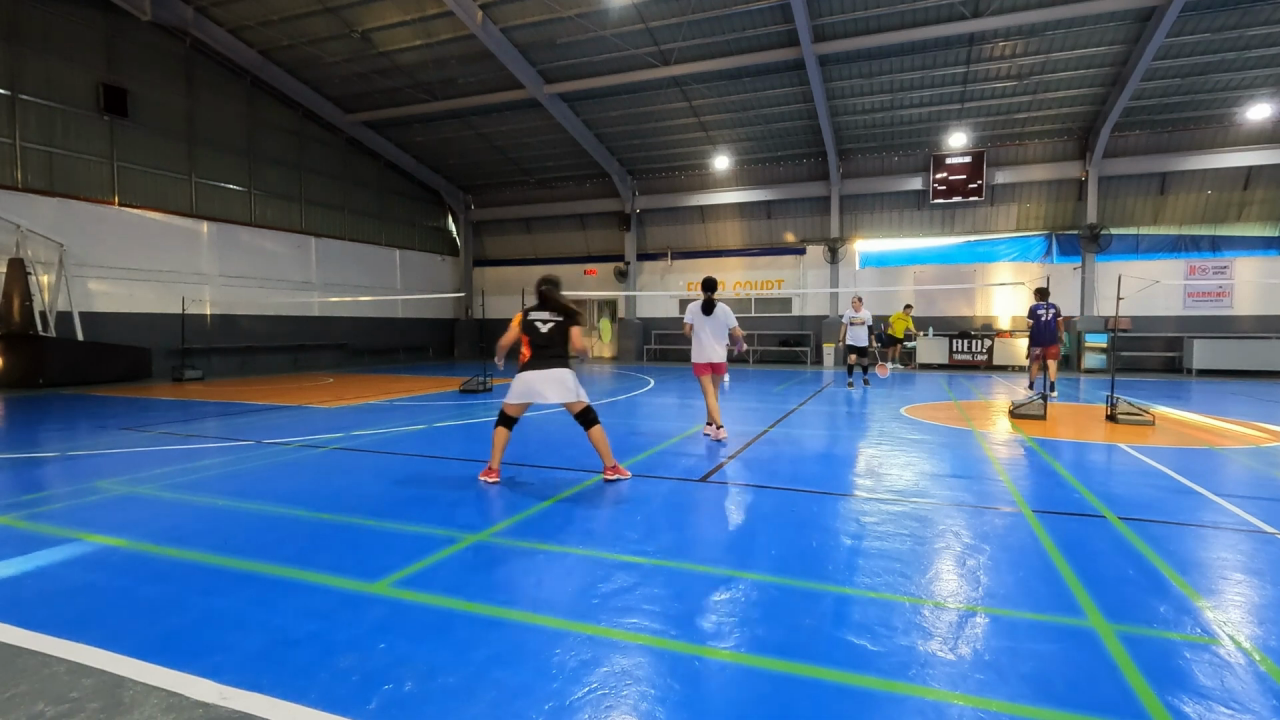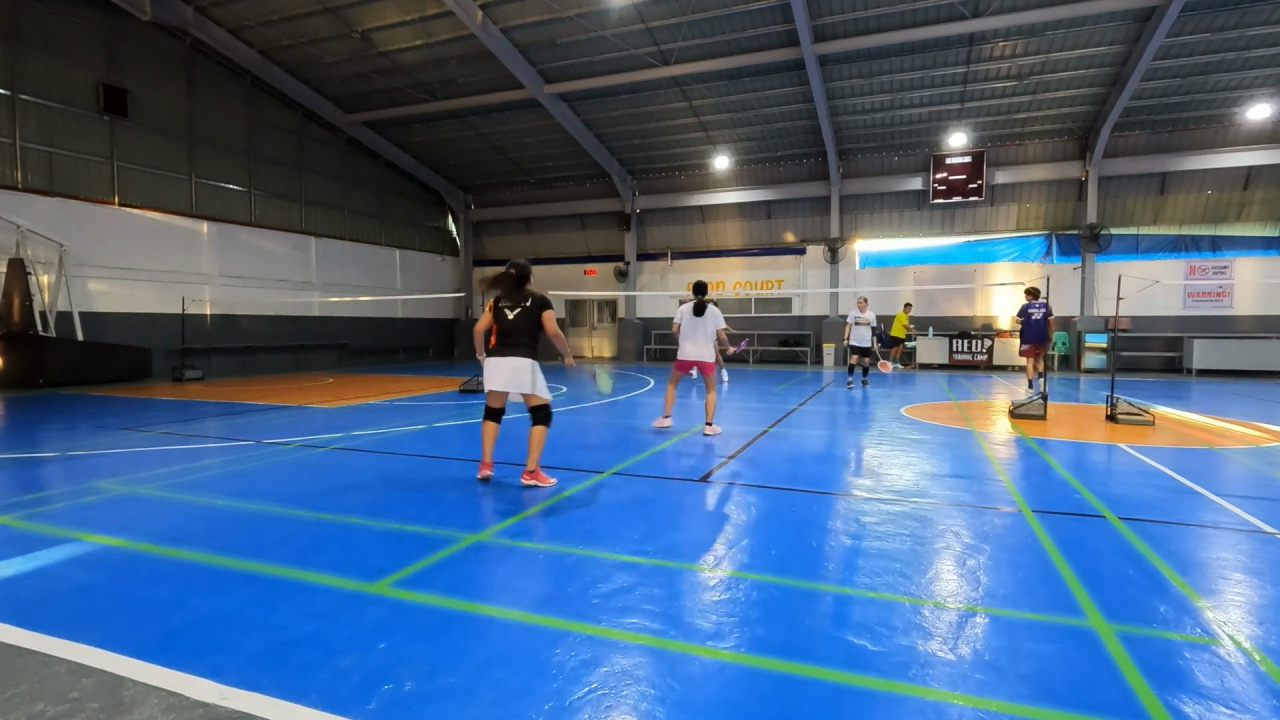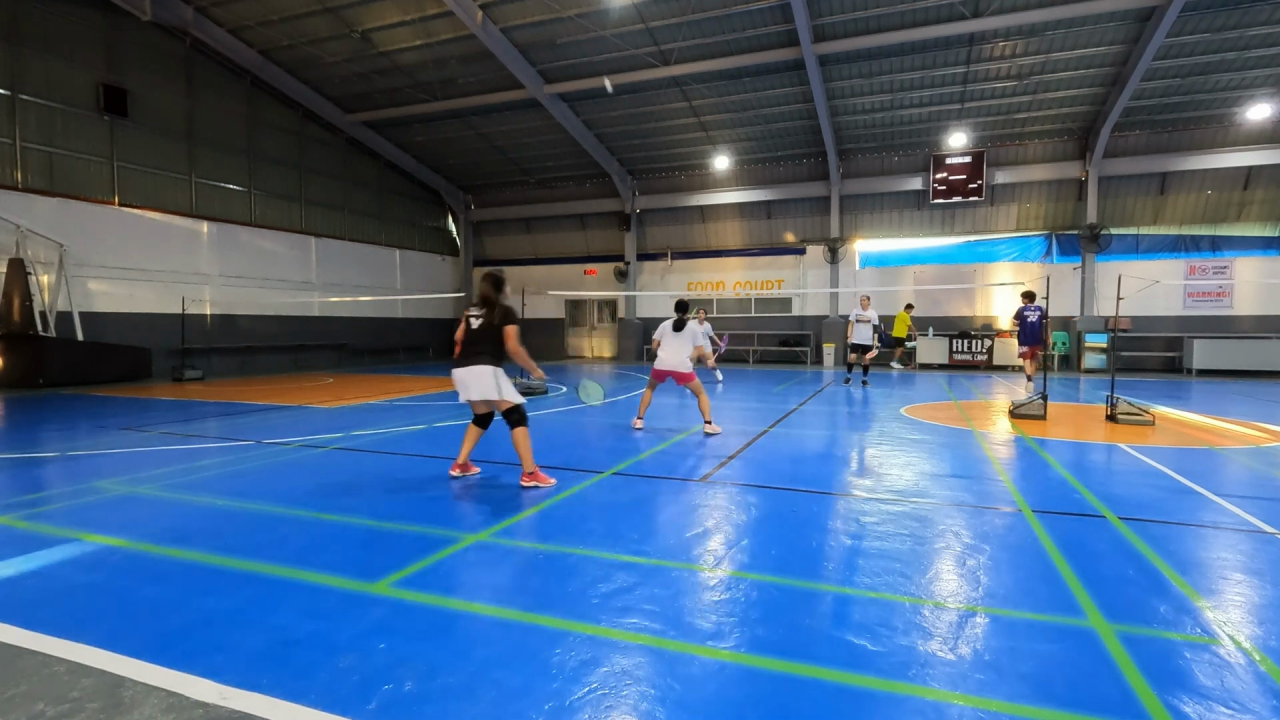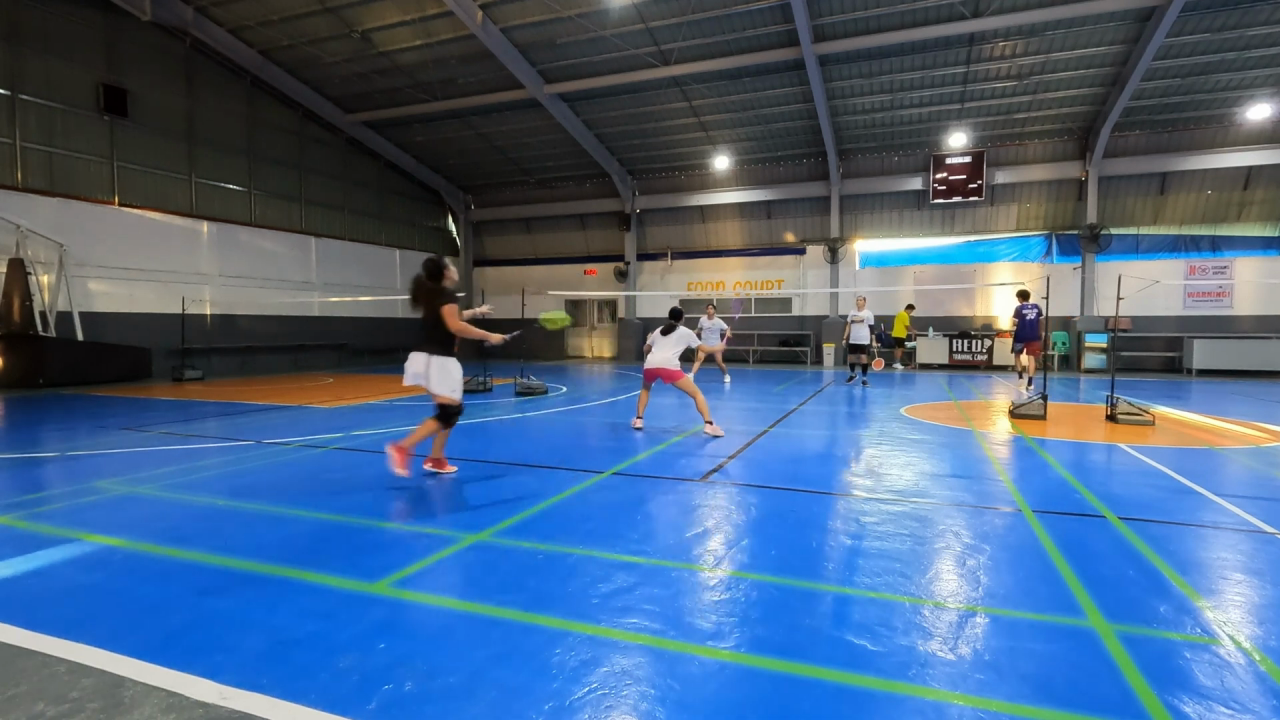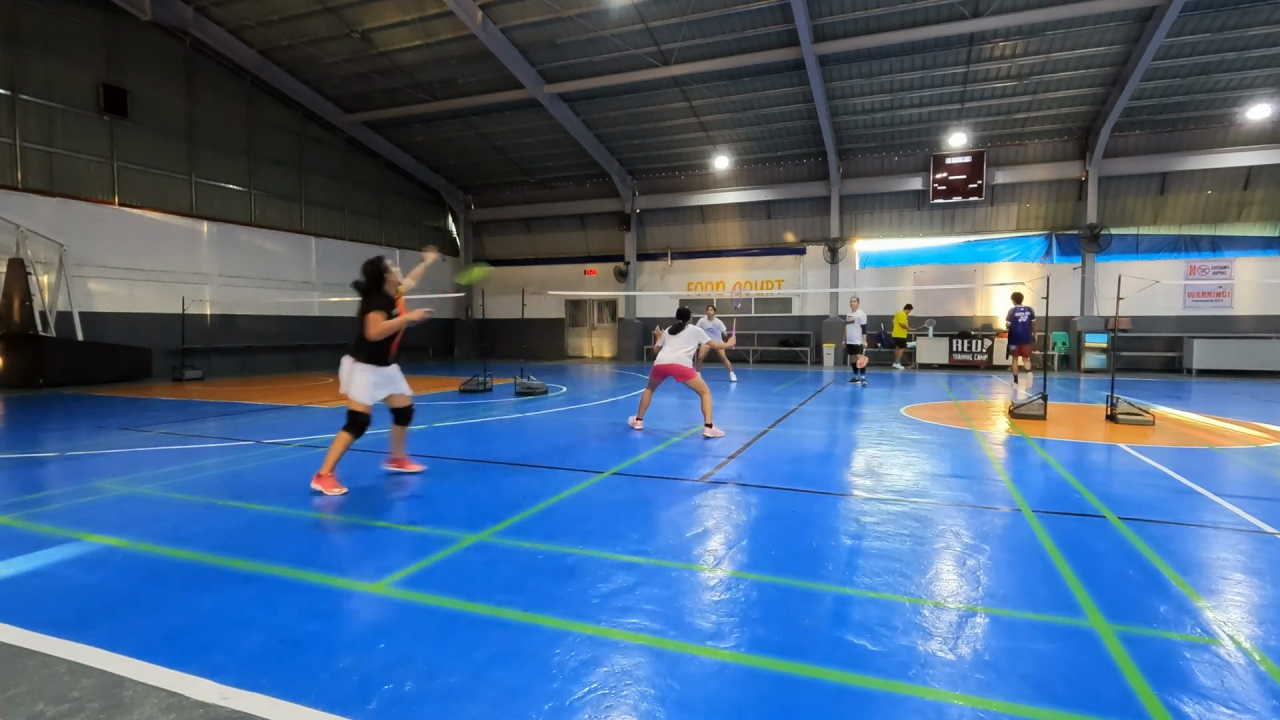
dt=0.3s
person 1, frame 1
left shoulder: (525, 314)
right shoulder: (570, 315)
left elbow: (504, 343)
right elbow: (578, 347)
left wrist: (499, 359)
right wrist: (585, 353)
left hip: (528, 374)
right hip: (560, 373)
left knee: (505, 419)
right knee: (589, 418)
left ankle: (493, 469)
right ankle: (611, 467)
person 1, frame 2
left shoulder: (497, 301)
right shoulder: (540, 300)
left elbow: (479, 330)
right elbow: (553, 332)
left wrist: (481, 355)
right wrist: (567, 355)
left hip: (496, 361)
right hip: (523, 362)
left knee: (493, 412)
right knee: (541, 415)
left ankle: (486, 463)
right ankle: (531, 471)
person 1, frame 3
left shoulder: (472, 309)
right shoulder: (506, 312)
left elbow: (459, 338)
right elbow: (513, 348)
right wrist: (534, 370)
left hip: (461, 370)
right hip: (486, 370)
left knee: (482, 417)
right knee: (517, 417)
left ankle: (461, 463)
right ankle: (530, 473)
person 1, frame 4
left shoulder: (436, 293)
right shoulder: (444, 293)
right elbow: (455, 326)
left wrist: (477, 312)
right wrist: (488, 336)
left hip: (431, 358)
right hip: (436, 360)
left knee: (451, 410)
right knee: (448, 415)
left ankle: (435, 459)
right ankle: (402, 449)
person 1, frame 5
left shoulder: (392, 295)
right shoulder: (377, 300)
right elbow: (374, 333)
left wrist: (427, 262)
right wrist: (408, 317)
left hip: (384, 366)
right hip: (363, 366)
left knee: (405, 409)
right knee: (358, 423)
left ankle: (397, 459)
right ankle: (324, 475)
